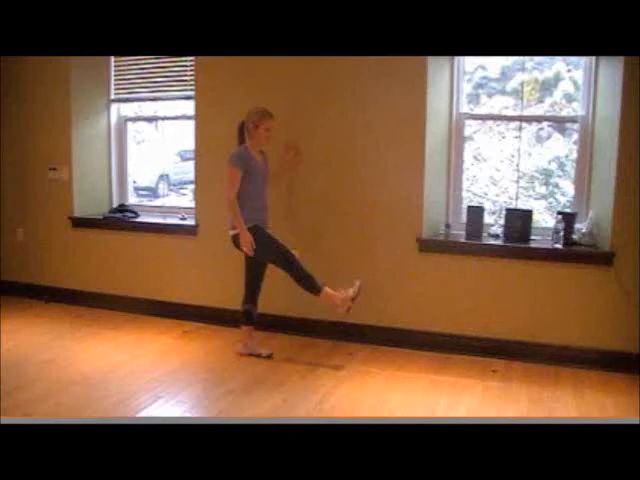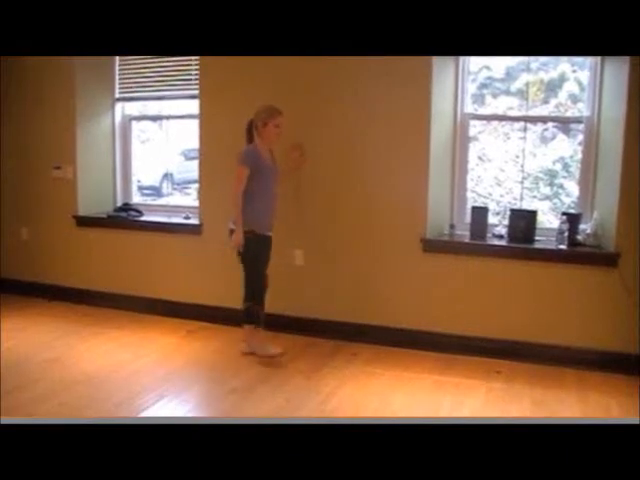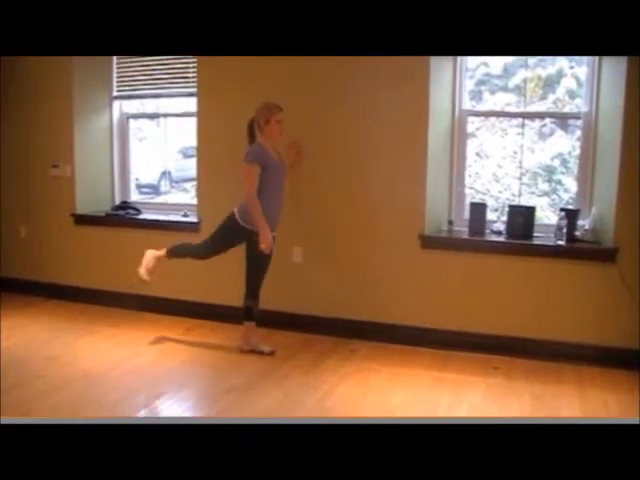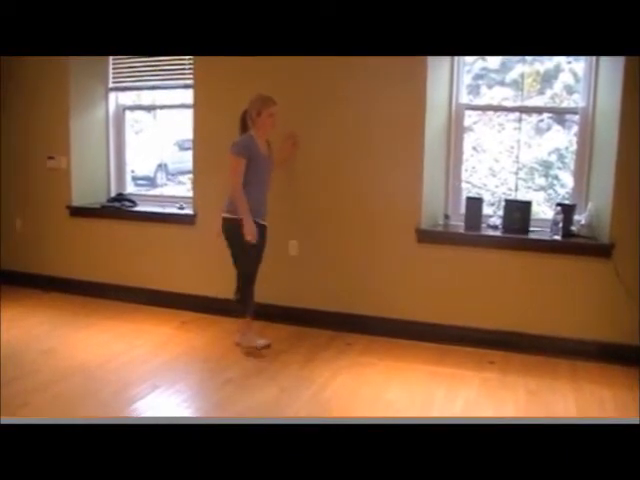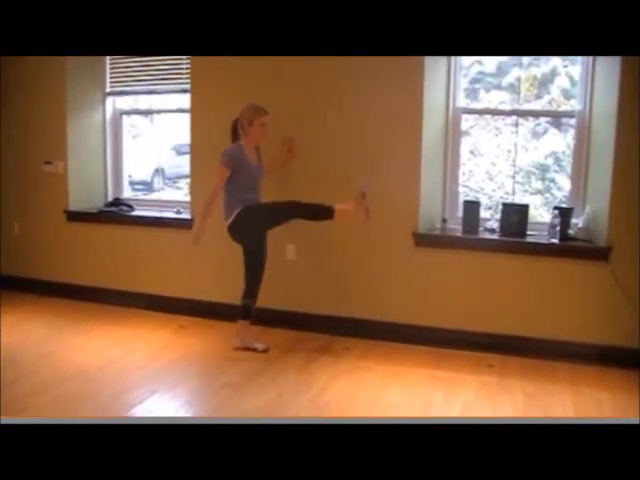
dt=1s
person 1, frame 1
left shoulder: (261, 156)
right shoulder: (239, 156)
right elbow: (230, 196)
left wrist: (285, 165)
right wrist: (242, 231)
left hip: (259, 228)
right hip: (246, 229)
left knee: (253, 286)
right knee: (288, 260)
left ankle: (247, 342)
right ankle: (336, 298)
person 1, frame 2
left shoulder: (271, 154)
right shoulder: (249, 154)
right elbow: (237, 193)
left wrist: (292, 166)
right wrist: (239, 230)
left hip: (263, 231)
right hip: (246, 229)
left knee: (255, 284)
right knee: (257, 282)
left ankle: (250, 339)
right ankle: (256, 339)
person 1, frame 3
left shoulder: (274, 152)
right shoulder: (255, 152)
right elbow: (250, 194)
left wrist: (288, 163)
right wrist: (263, 229)
left hip: (265, 229)
right hip: (245, 223)
left knee: (255, 284)
right knee: (204, 250)
left ankle: (249, 338)
right ankle: (155, 256)
person 1, frame 4
left shoulder: (267, 144)
right shoulder: (242, 145)
right elbow: (236, 185)
left wrist: (285, 153)
right wrist: (245, 220)
left hip: (257, 220)
right hip: (236, 219)
left knee: (249, 276)
right knee: (245, 273)
left ankle: (244, 331)
right ankle: (246, 332)
person 1, frame 5
left shoulder: (256, 152)
right shoulder: (232, 154)
right elbow: (215, 191)
left wrist: (282, 159)
right wrist: (201, 224)
left hip: (252, 222)
right hip: (241, 219)
left knee: (254, 279)
right knee: (292, 208)
left ankle: (243, 336)
right ankle: (352, 208)
